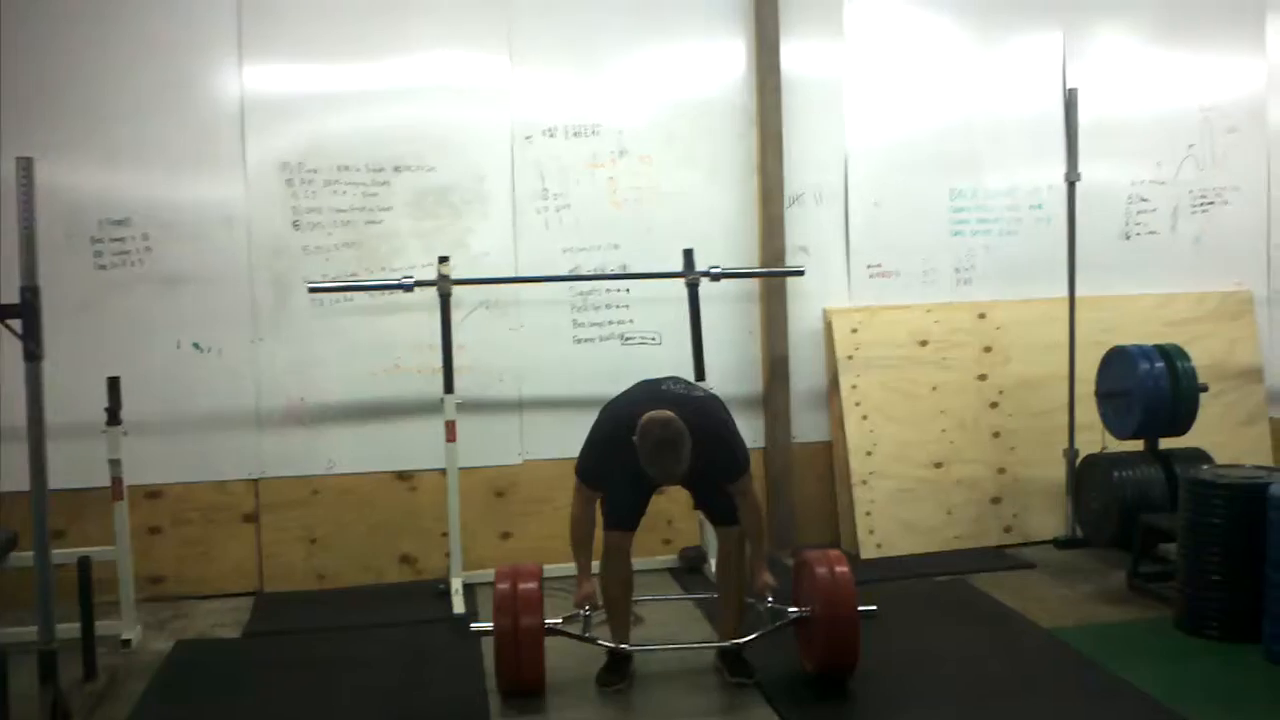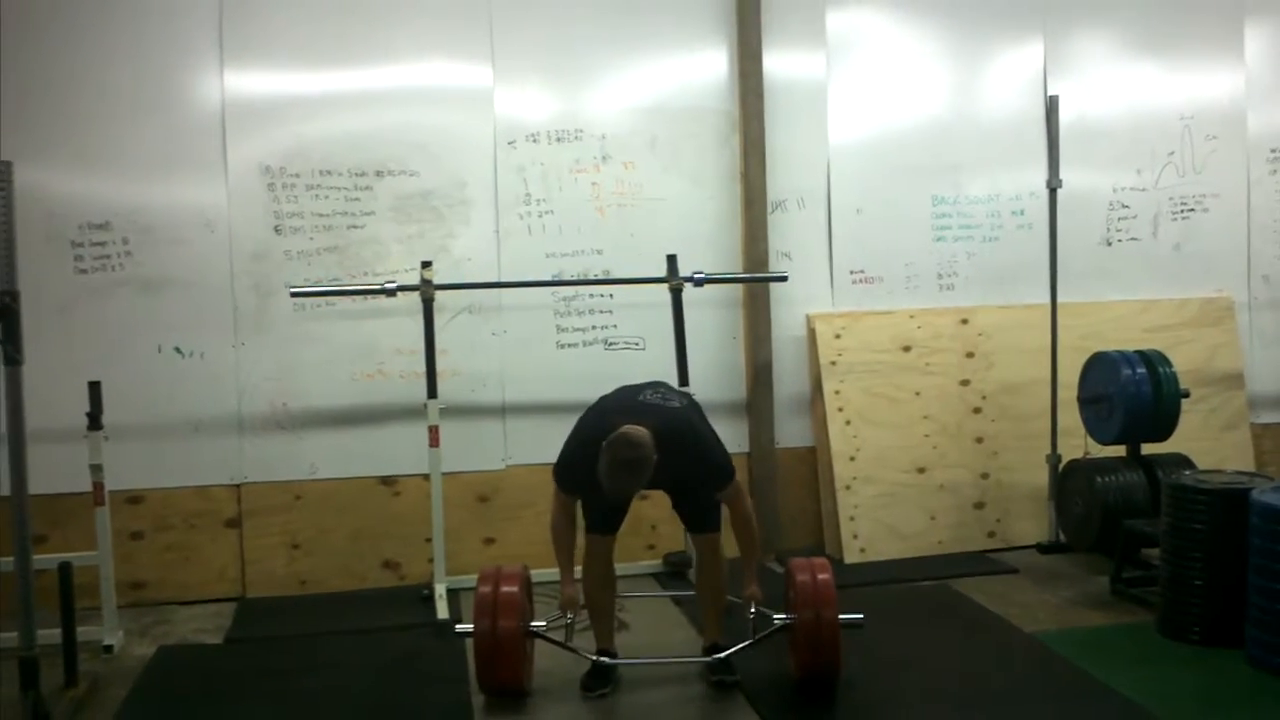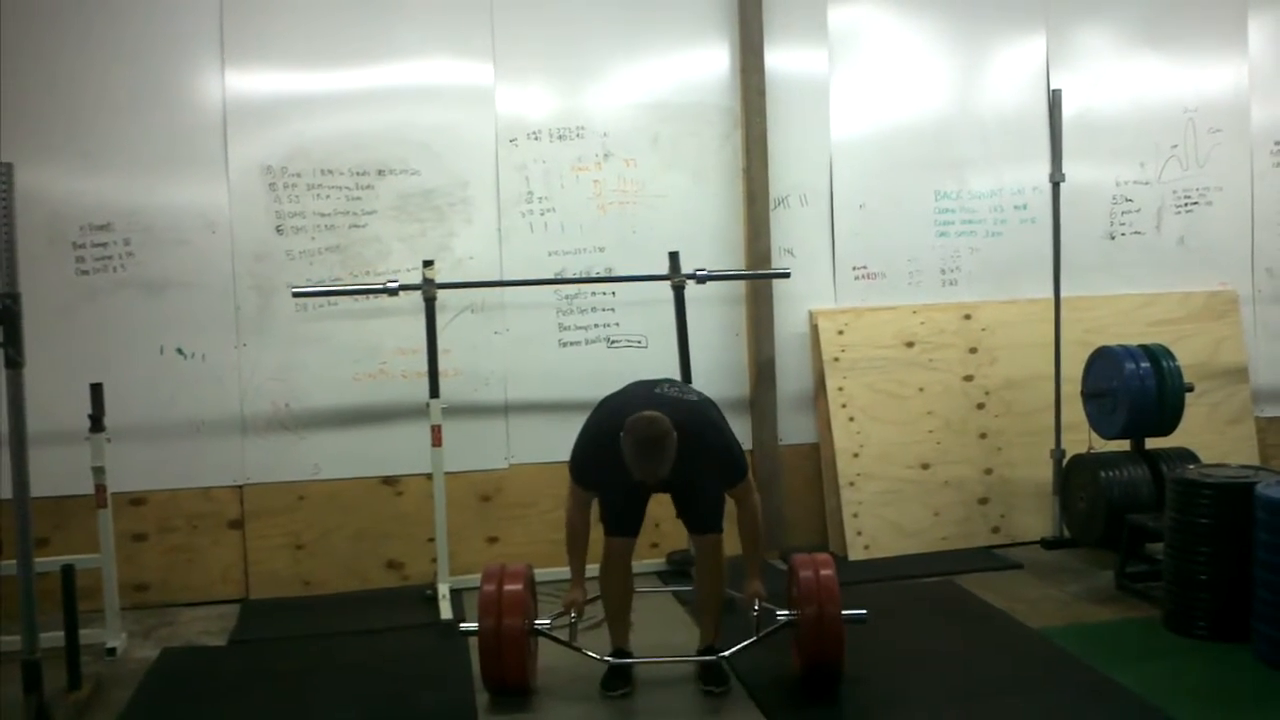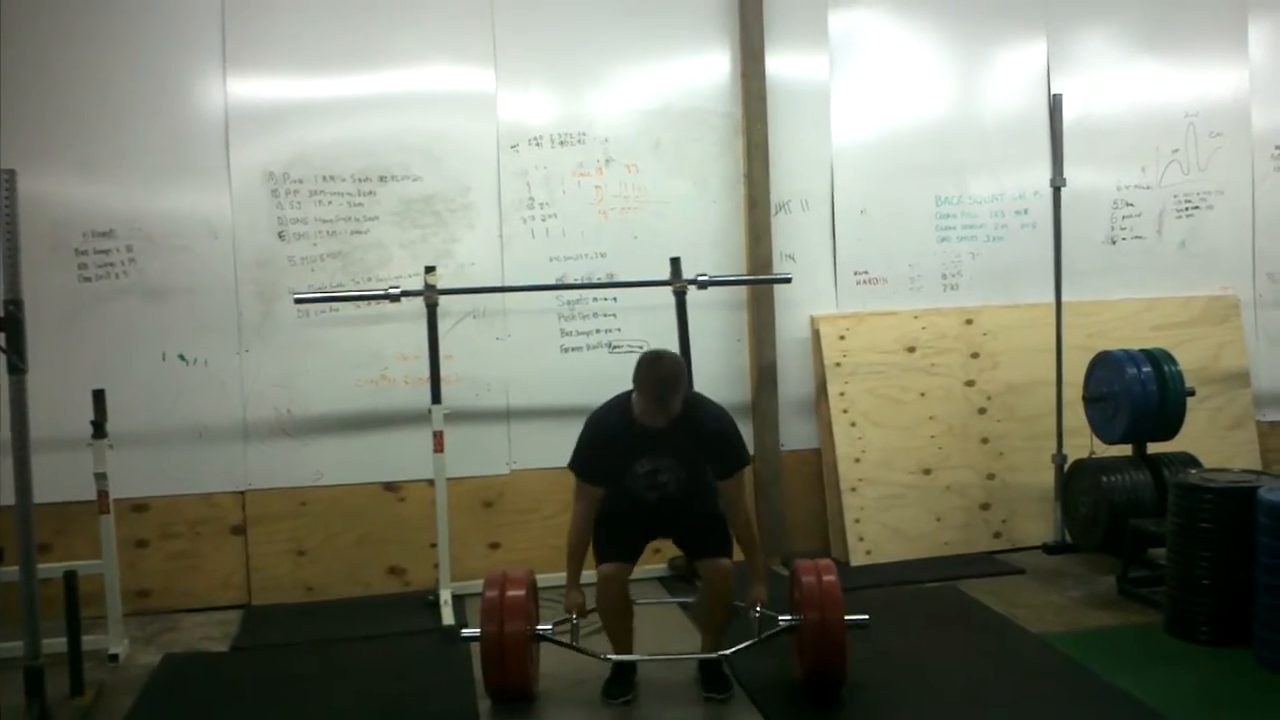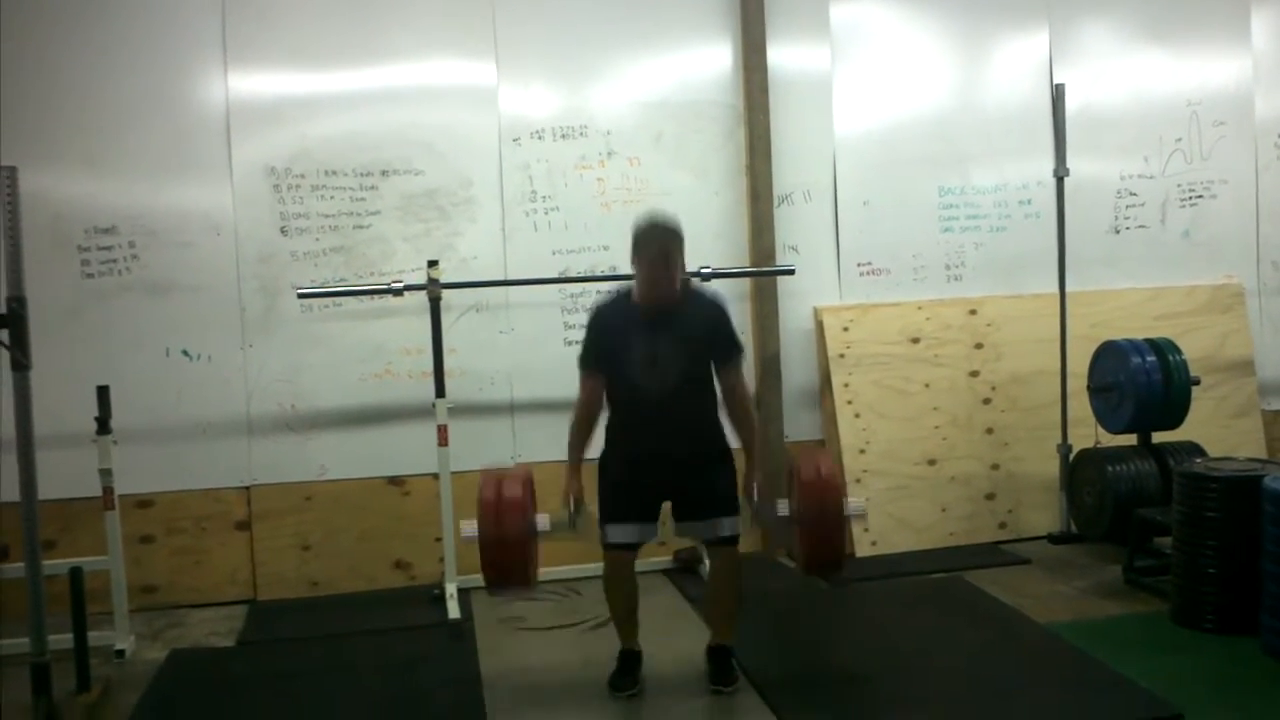
dt=1s
person 1, frame 1
left shoulder: (717, 428)
right shoulder: (609, 433)
left elbow: (745, 496)
right elbow: (583, 501)
left wrist: (759, 566)
right wrist: (584, 578)
left hip: (704, 456)
right hip: (627, 463)
left knee: (733, 535)
right knee: (616, 543)
left ankle: (728, 647)
right ankle: (620, 652)
person 1, frame 2
left shoulder: (694, 442)
right shoulder: (583, 444)
left elbow: (738, 501)
right elbow: (563, 508)
left wrist: (751, 578)
right wrist: (567, 582)
left hip: (683, 461)
left knee: (709, 542)
right knee: (597, 547)
left ankle: (713, 649)
right ankle: (605, 656)
person 1, frame 3
left shoulder: (711, 436)
right shoulder: (597, 438)
left elbow: (747, 499)
right elbow: (578, 506)
left wrist: (753, 575)
right wrist: (577, 582)
left hip: (696, 465)
left knee: (709, 545)
right knee: (617, 549)
left ankle: (708, 652)
right ankle: (620, 654)
person 1, frame 4
left shoulder: (713, 421)
right shoulder: (603, 425)
left elbow: (735, 503)
right elbow: (585, 505)
left wrist: (757, 577)
right wrist: (573, 585)
left hip: (693, 503)
right hip: (624, 507)
left knee: (720, 571)
right knee: (610, 576)
left ankle: (710, 659)
right ankle: (624, 664)
person 1, frame 5
left shoulder: (708, 314)
right shoulder: (608, 319)
left elbow: (736, 391)
right elbow: (589, 399)
left wrist: (752, 462)
right wrist: (573, 472)
left hip: (700, 449)
right hip: (630, 452)
left knee: (724, 547)
right knee: (617, 556)
left ankle: (720, 650)
right ankle: (629, 654)
